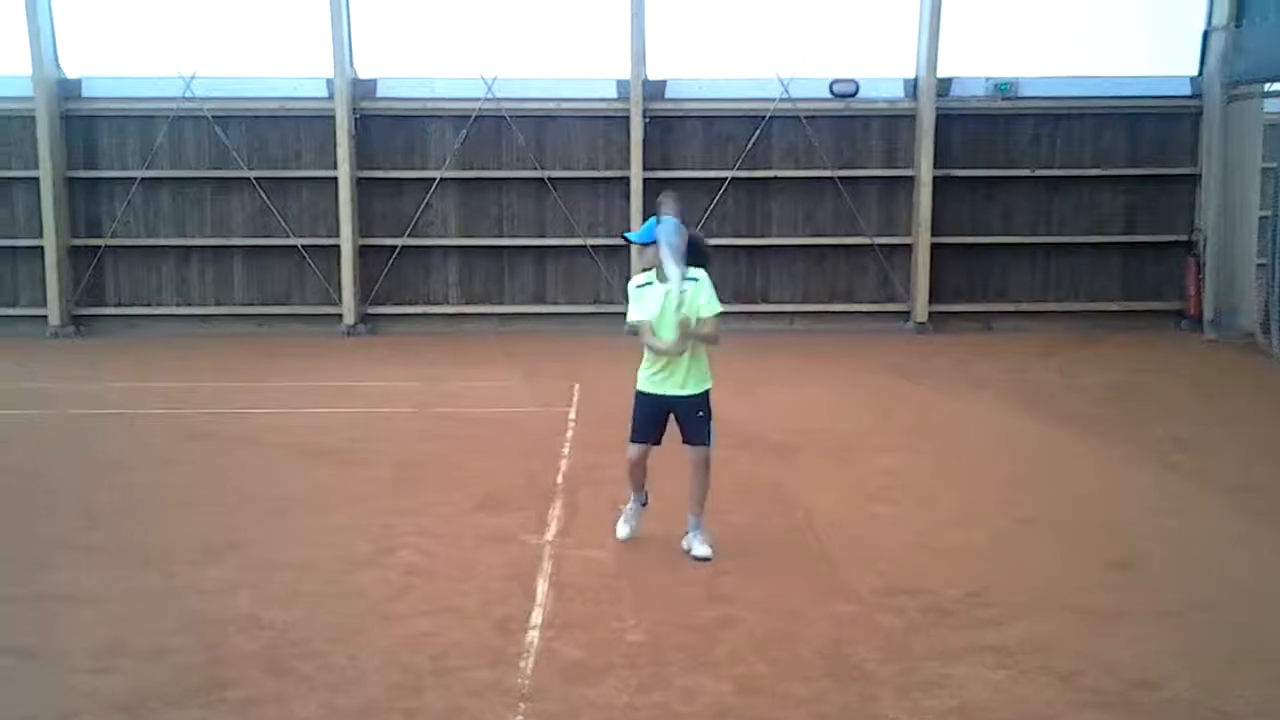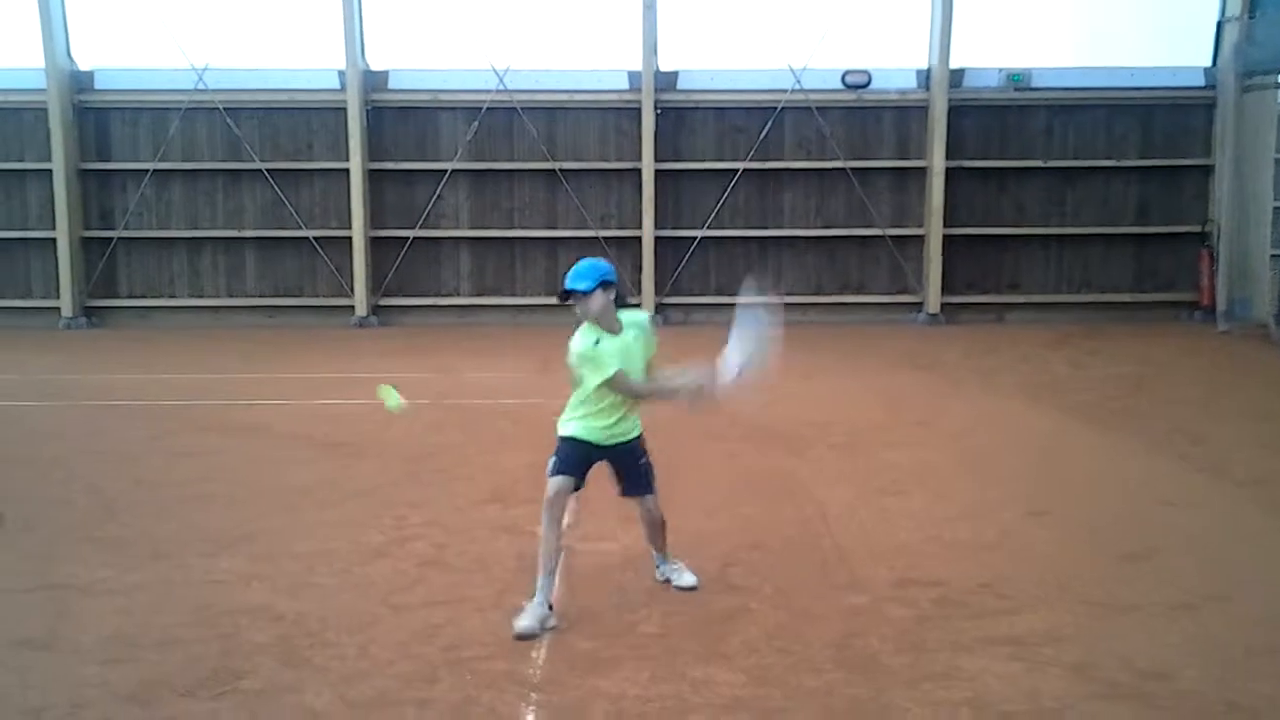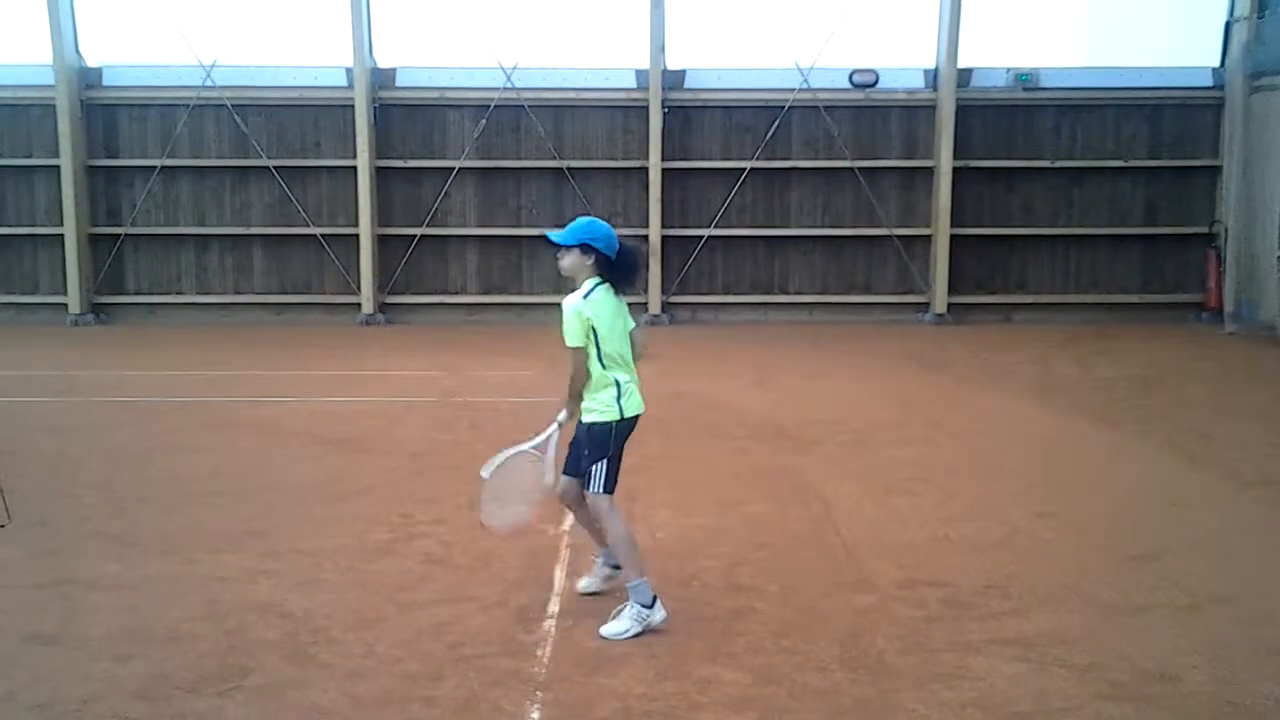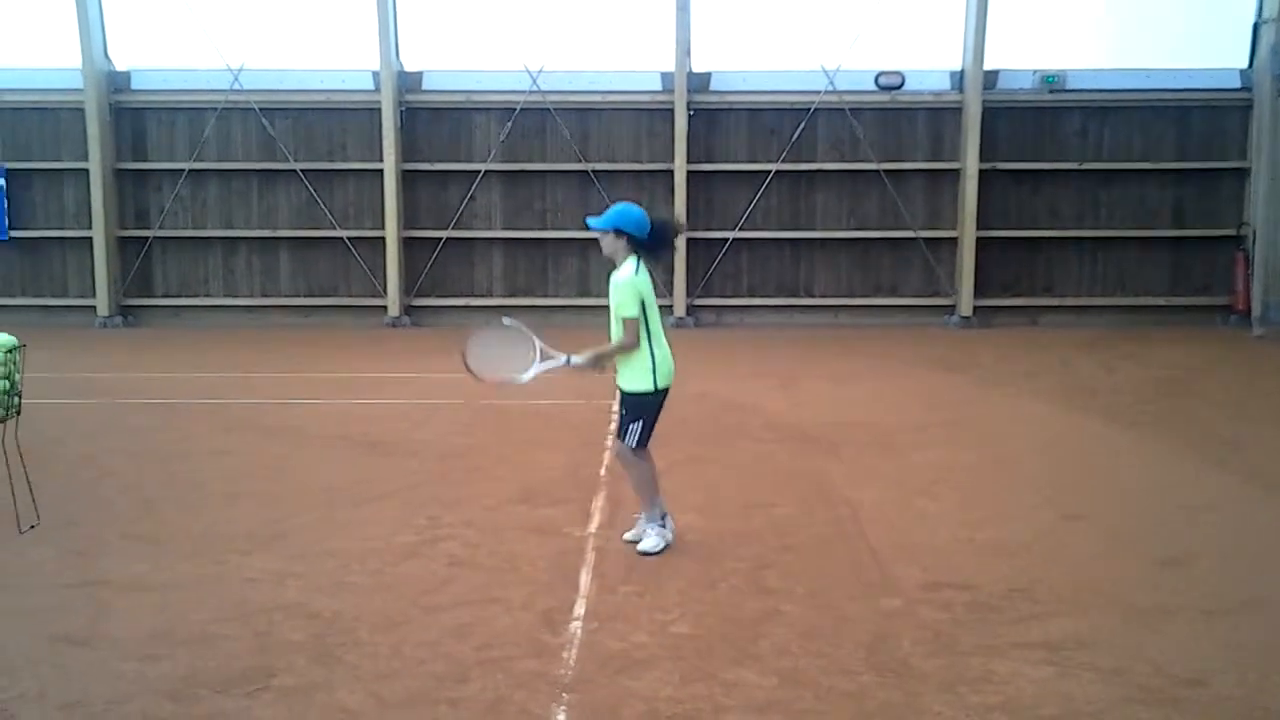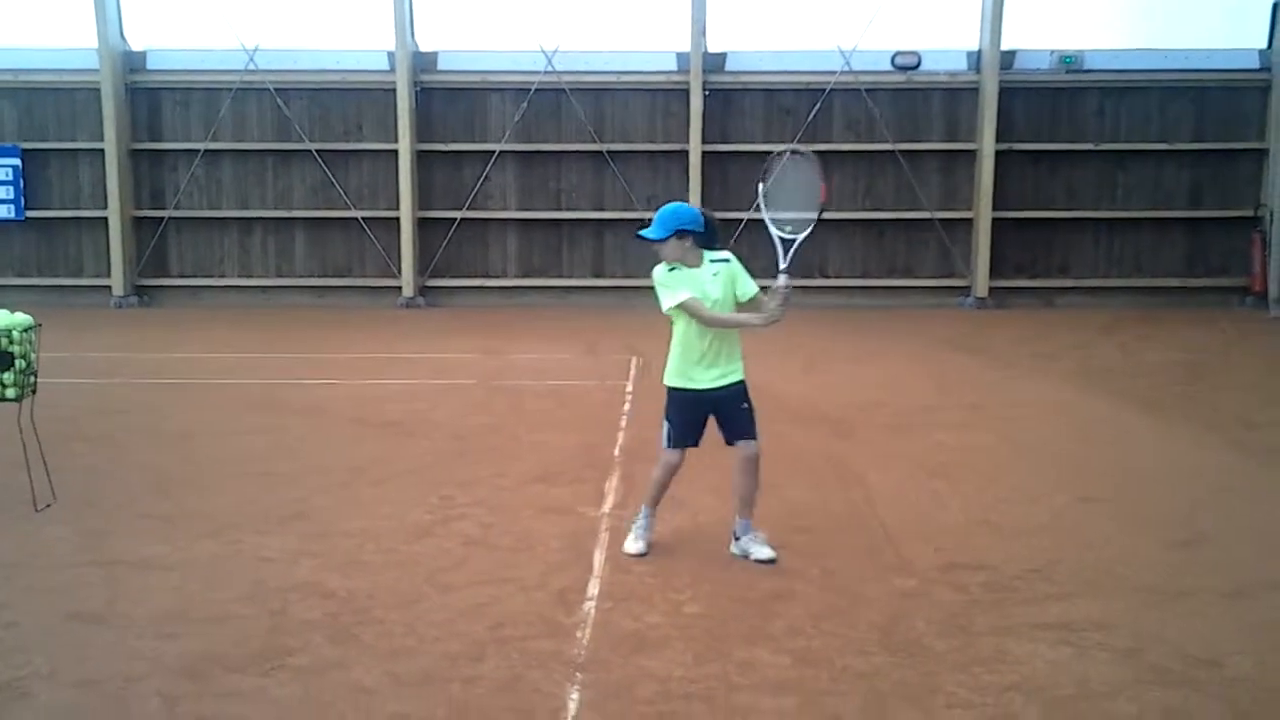
dt=1s
person 1, frame 1
left shoulder: (697, 280)
right shoulder: (638, 286)
left elbow: (714, 335)
right elbow: (646, 339)
left wrist: (691, 336)
right wrist: (669, 349)
left hip: (693, 387)
right hip: (651, 386)
left knee: (700, 457)
right knee: (635, 456)
left ankle: (695, 531)
right ankle: (637, 502)
person 1, frame 2
left shoulder: (639, 323)
right shoulder: (583, 344)
right elbow: (634, 390)
left wrist: (680, 380)
right wrist: (680, 388)
left hip: (624, 433)
right hip: (579, 431)
left knee: (649, 509)
right knee: (554, 498)
left ankle: (664, 563)
right ankle: (541, 603)
person 1, frame 3
left shoulder: (576, 304)
right shoulder: (610, 296)
left elbow: (580, 374)
right elbow: (637, 349)
left wrist: (571, 405)
left hip: (607, 413)
right hip: (600, 411)
left knee: (600, 502)
right knee: (569, 491)
left ankle: (643, 604)
right ankle: (612, 560)
person 1, frame 4
left shoulder: (626, 279)
right shoulder: (631, 270)
left elbow: (631, 340)
left wrist: (596, 354)
right wrist: (603, 354)
left hip: (643, 378)
right hip: (643, 375)
left knee: (626, 452)
right knee: (636, 449)
left ankle: (658, 522)
right ankle: (654, 517)
person 1, frame 5
left shoulder: (725, 262)
right shoulder: (663, 275)
left elbow: (756, 307)
right elbow: (705, 317)
left wrist: (774, 302)
right wrist: (758, 319)
left hip: (729, 377)
right hip: (685, 381)
left knee: (749, 453)
right knee: (671, 460)
left ankle: (745, 533)
right ankle: (643, 520)
